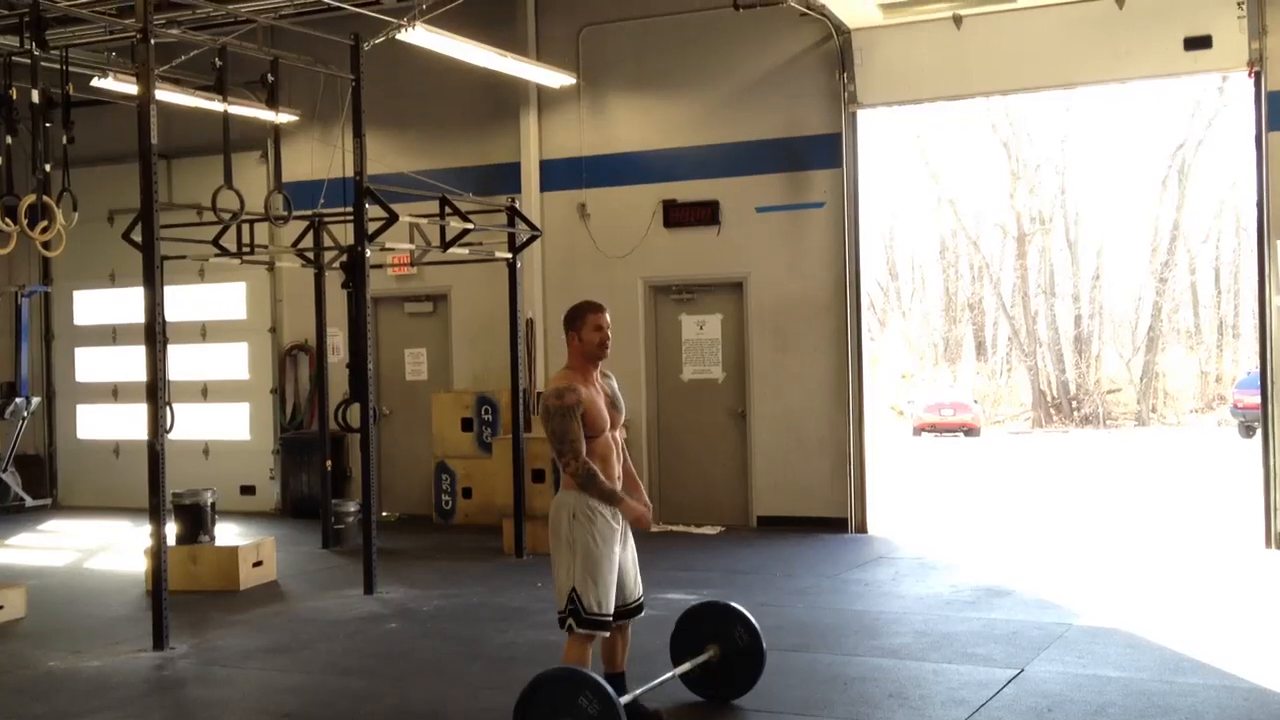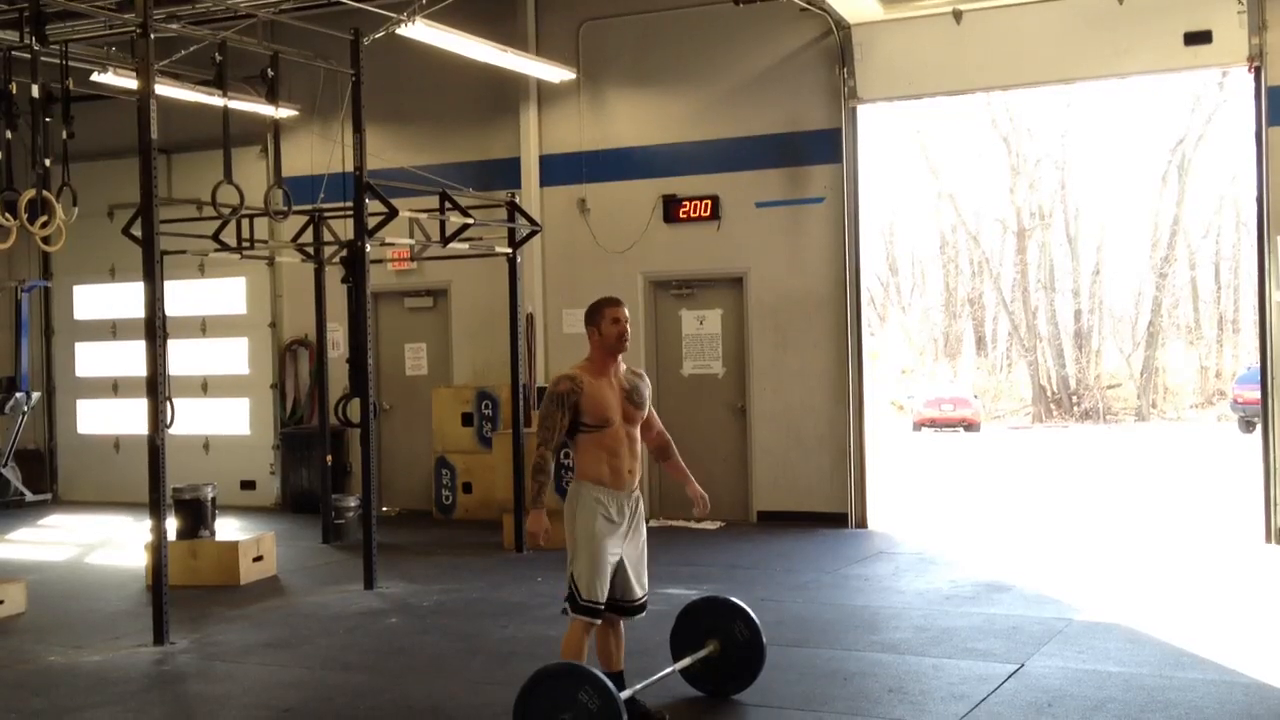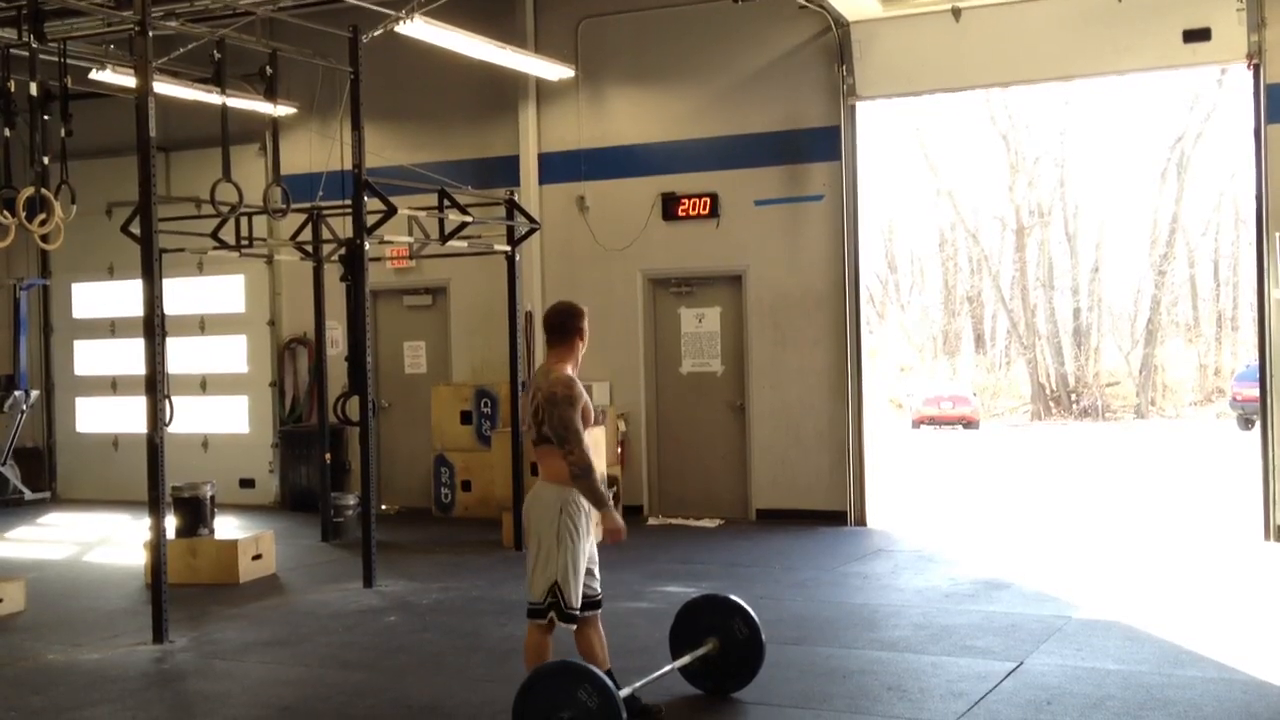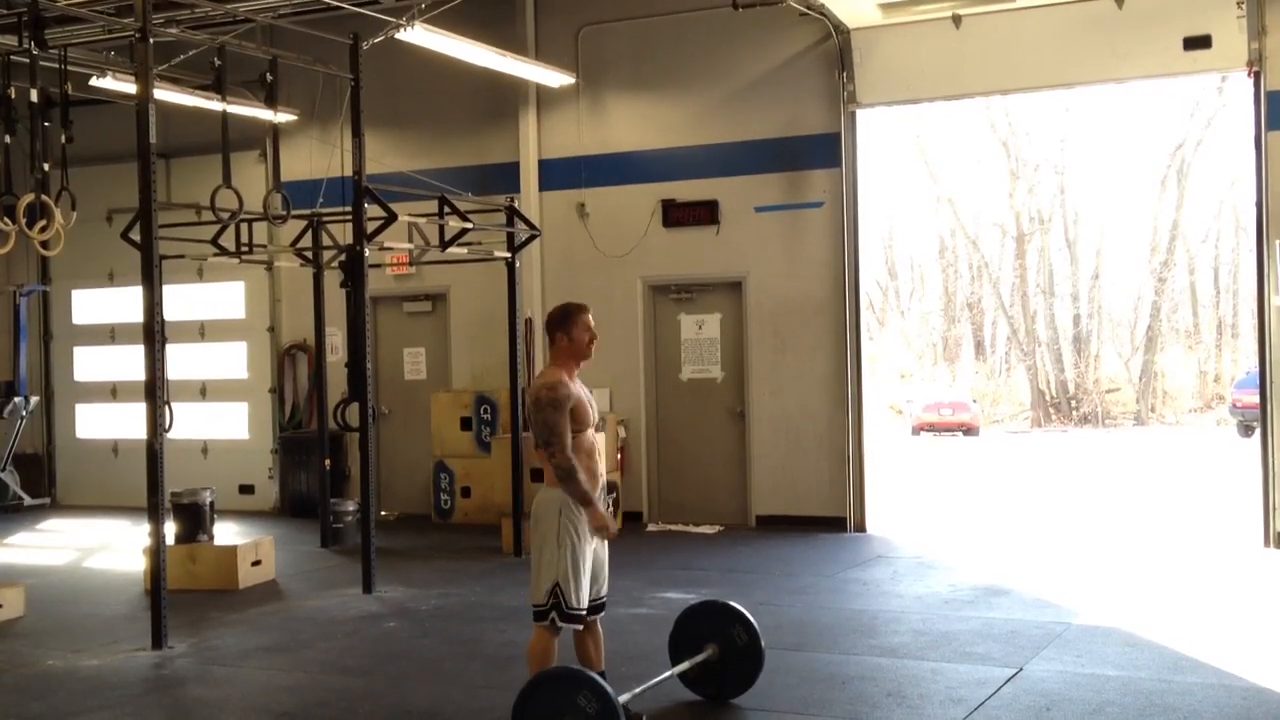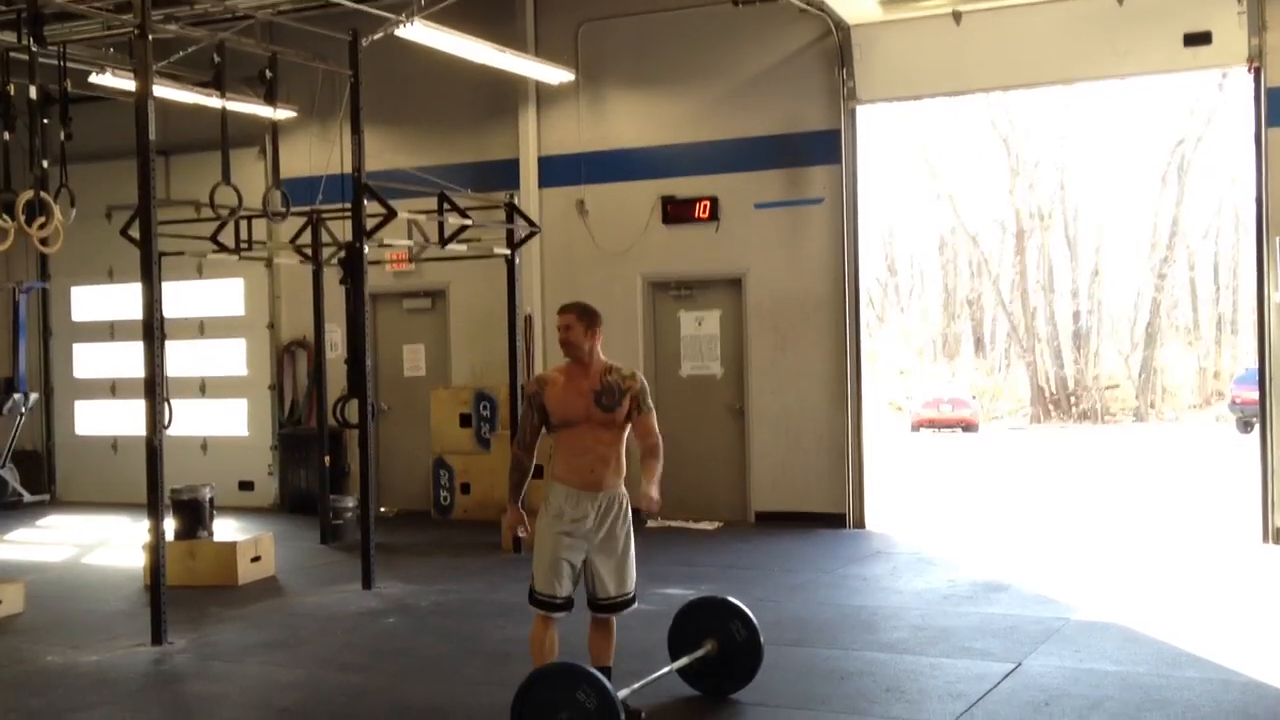
dt=0.7s
person 1, frame 1
left shoulder: (607, 380)
right shoulder: (564, 392)
right elbow: (575, 462)
left wrist: (637, 490)
right wrist: (624, 503)
left hip: (613, 510)
right hip: (583, 512)
left knee: (625, 611)
right knee: (587, 624)
person 1, frame 2
left shoulder: (637, 381)
right shoulder: (570, 385)
left elbow: (656, 437)
right elbow: (545, 450)
left wrist: (689, 483)
right wrist: (537, 509)
left hip: (631, 503)
right hip: (592, 503)
left knee: (617, 609)
right knee: (586, 611)
person 1, frame 3
left shoulder: (548, 378)
right shoulder: (561, 384)
right elbow: (574, 455)
right wrist: (605, 508)
left hip: (573, 503)
right hip: (559, 505)
left knee: (587, 609)
right knee: (547, 614)
person 1, frame 4
left shoulder: (575, 383)
right shoulder: (551, 388)
right elbow: (559, 456)
right wrist: (592, 507)
left hip: (587, 506)
right hip: (565, 510)
left knee: (590, 611)
right knee: (554, 617)
person 1, frame 5
left shoulder: (629, 383)
right shoulder: (544, 385)
left elbow: (651, 442)
right elbow: (524, 447)
left wrist: (650, 484)
right wrist: (514, 503)
left hip: (612, 504)
right hip: (563, 503)
left knee: (606, 608)
right knee: (549, 608)
